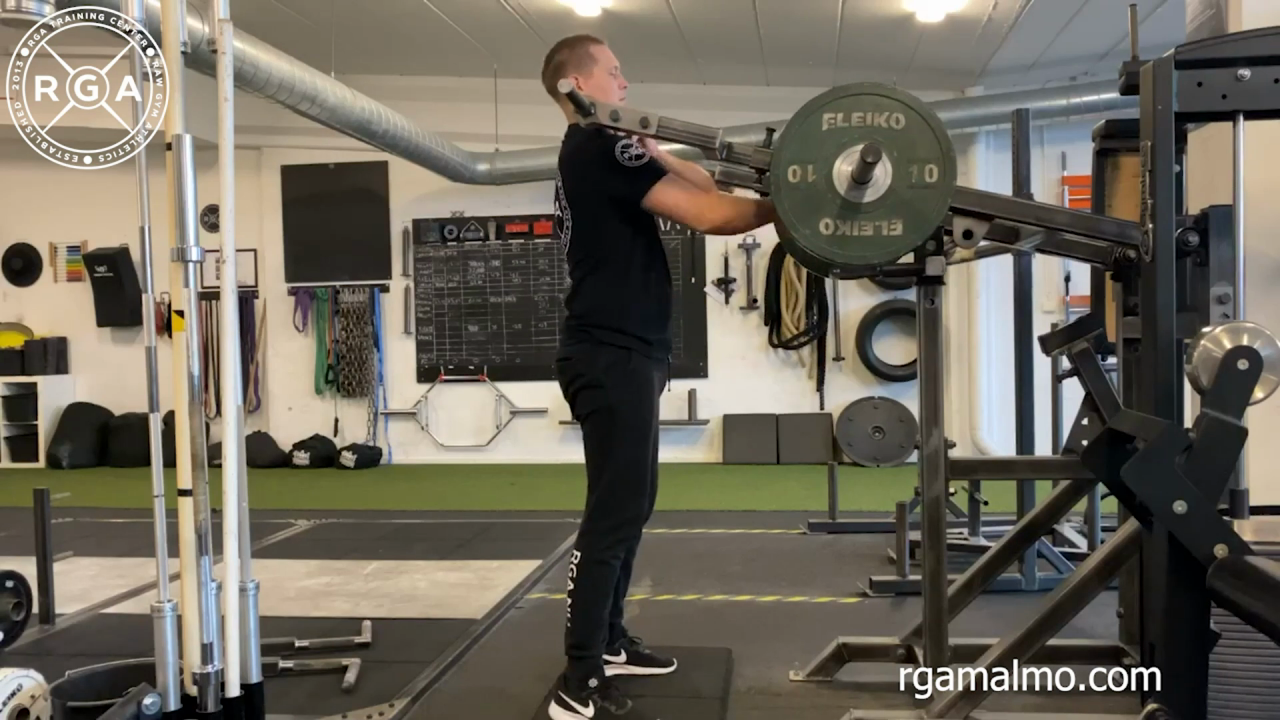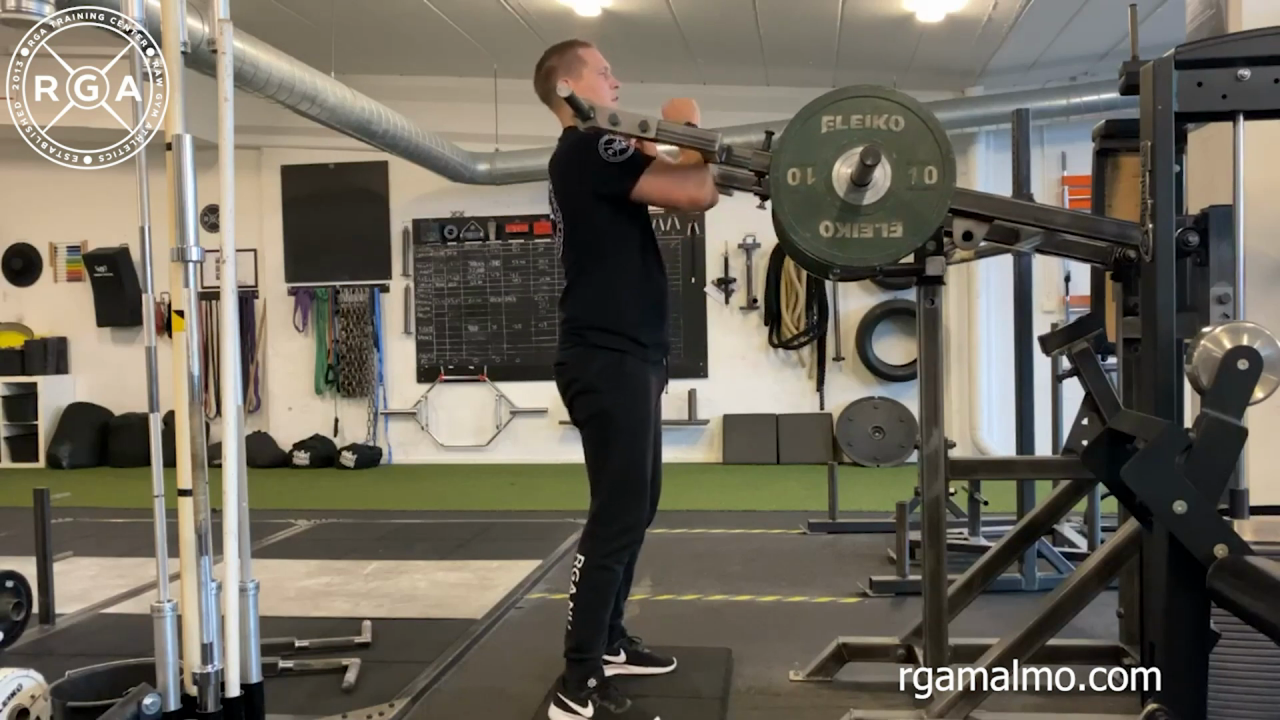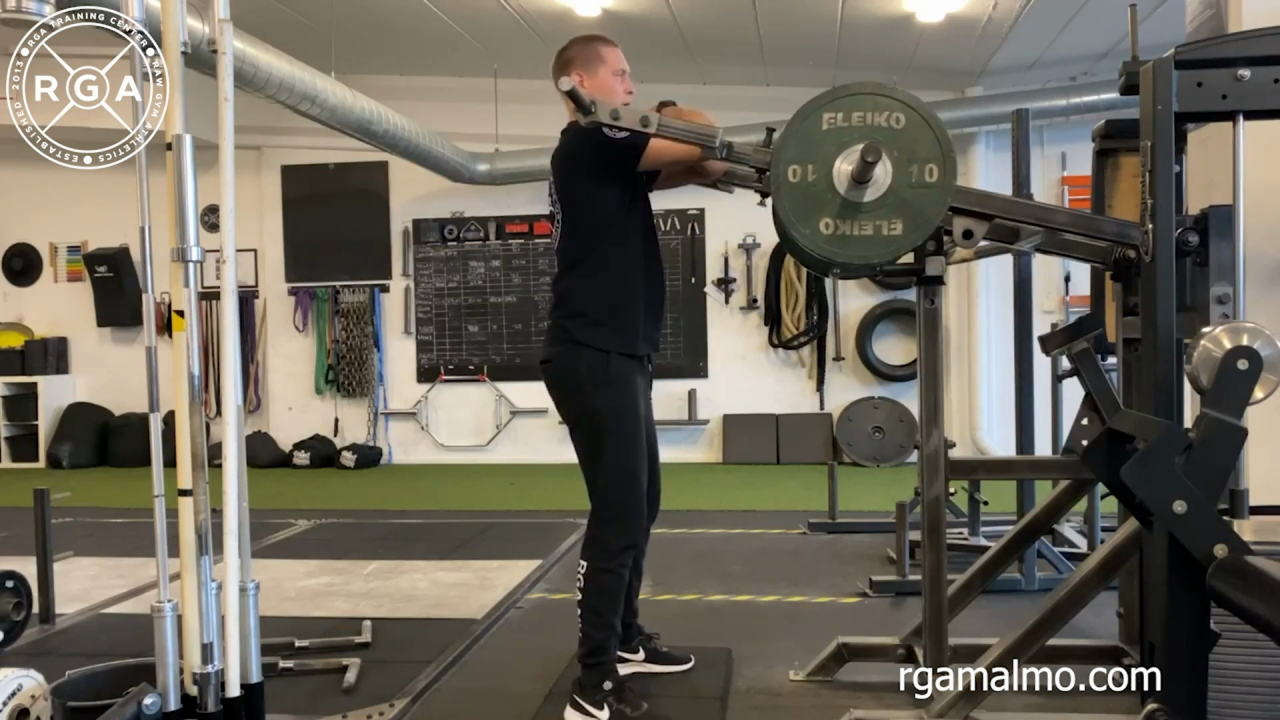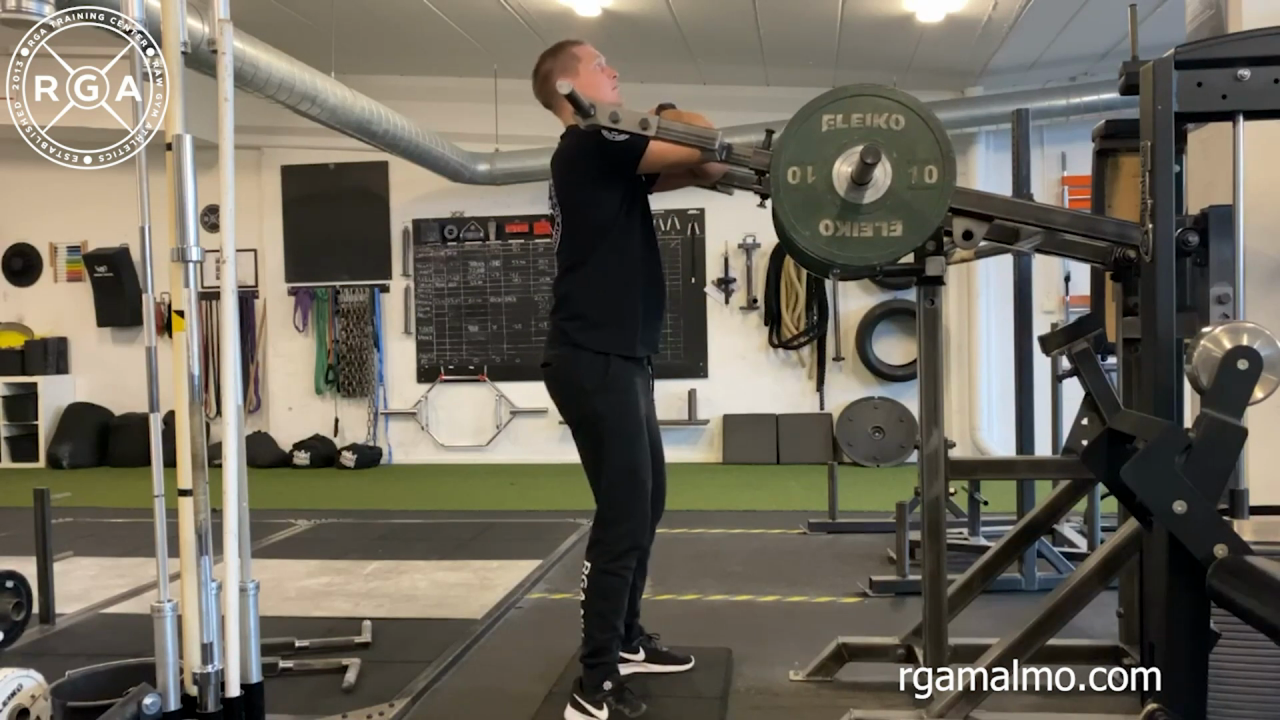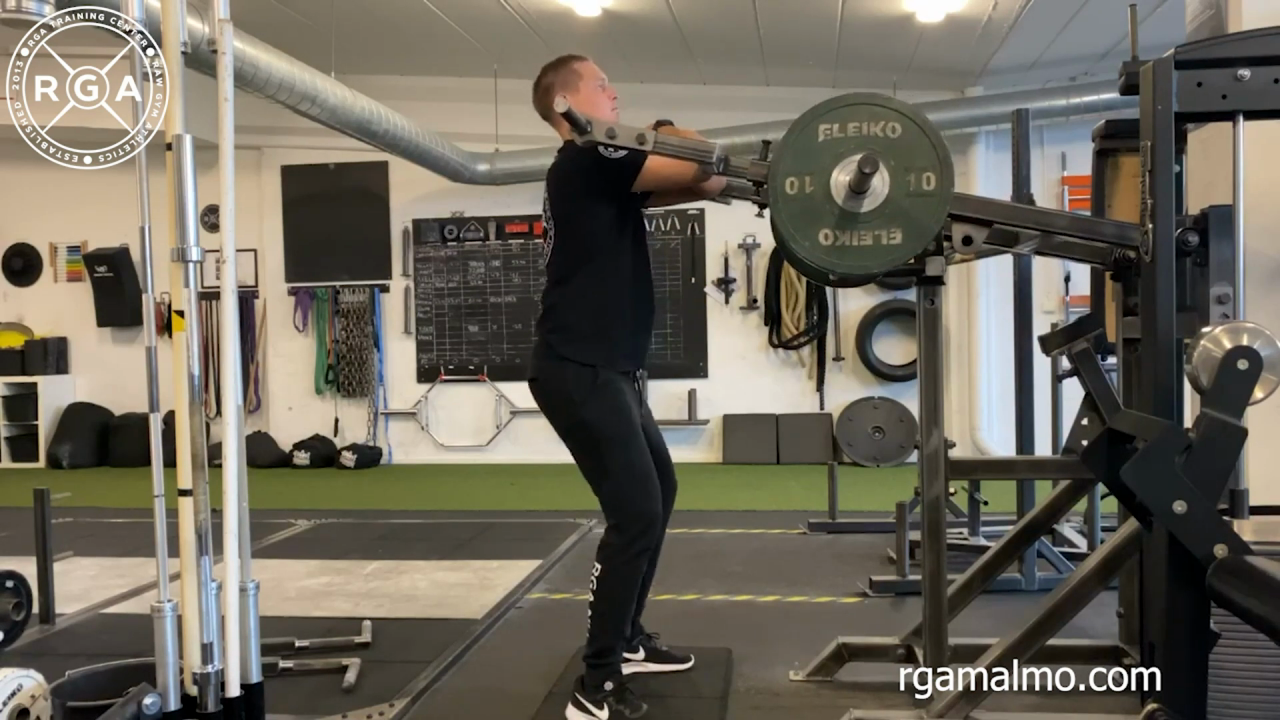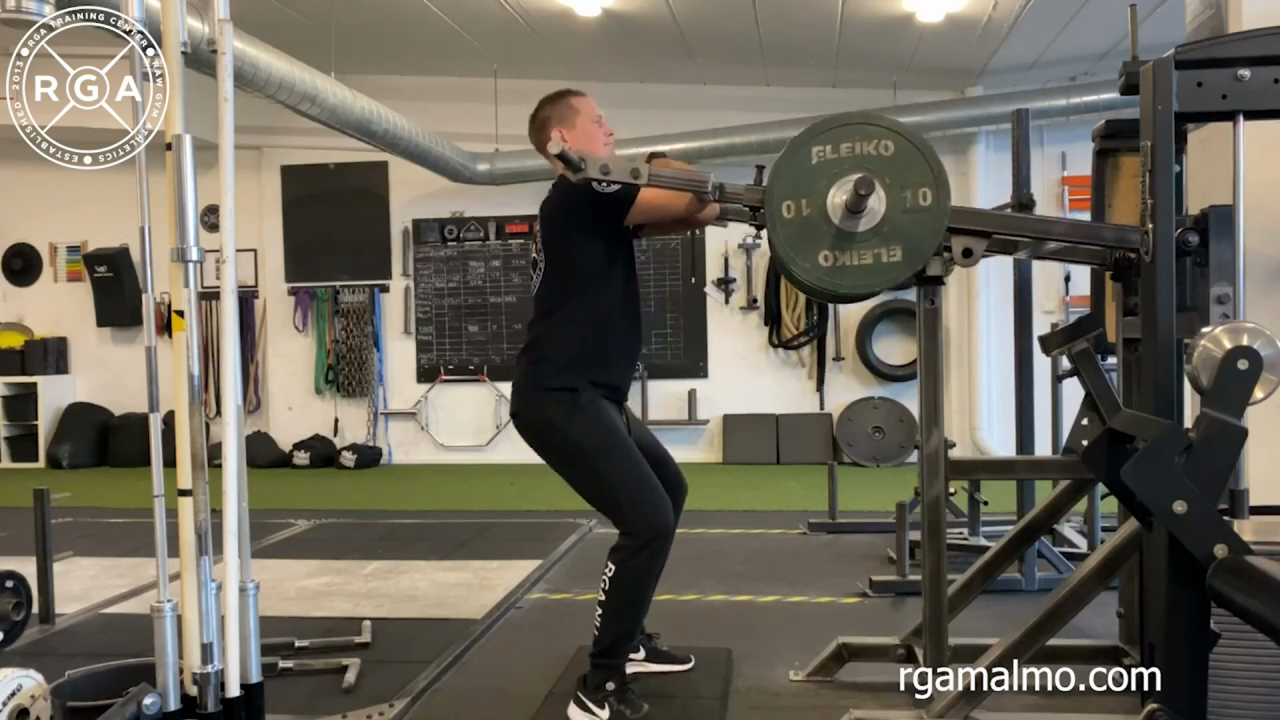
dt=0.5s
person 1, frame 1
left shoulder: (597, 152)
right shoulder: (599, 148)
left elbow: (696, 186)
right elbow: (704, 209)
left wrist: (655, 155)
right wrist: (779, 207)
left hip: (623, 353)
right hip: (610, 357)
left knee: (629, 506)
right knee: (615, 512)
left ankle: (608, 642)
person 1, frame 2
left shoulder: (602, 155)
right shoulder: (587, 151)
left elbow: (701, 194)
right elbow: (696, 192)
left wrist: (664, 151)
right wrist: (686, 132)
left hip: (627, 357)
right hip: (607, 361)
left knee: (633, 509)
right knee: (617, 516)
left ankle: (607, 643)
person 1, frame 3
left shoulder: (610, 155)
right shoulder: (590, 142)
left elbow: (706, 165)
right elbow: (705, 146)
left wrist: (670, 128)
right wrist: (677, 118)
left hip: (617, 355)
right hip: (592, 359)
left knee: (638, 506)
right knee: (618, 515)
left ankle: (624, 641)
person 1, frame 4
left shoulder: (606, 156)
right shoulder: (590, 145)
left elbow: (700, 169)
right elbow: (702, 146)
left wrist: (685, 140)
right wrist: (672, 118)
left hip: (618, 357)
right hip: (594, 360)
left knee: (645, 505)
right knee: (624, 517)
left ankle: (626, 641)
person 1, frame 5
left shoulder: (602, 173)
right shoulder: (586, 161)
left elbow: (695, 181)
right elbow: (697, 166)
left wrist: (691, 162)
right wrist: (669, 135)
left hip: (603, 368)
right hip: (577, 370)
left knee: (658, 494)
right knee: (636, 514)
left ankle: (627, 639)
person 1, frame 6
left shoulder: (595, 205)
right shoulder: (579, 196)
left elbow: (690, 211)
right elbow: (689, 197)
right wrist: (664, 167)
left hip: (589, 393)
right hip: (560, 398)
left knee: (667, 493)
right knee: (648, 521)
left ankle: (628, 640)
